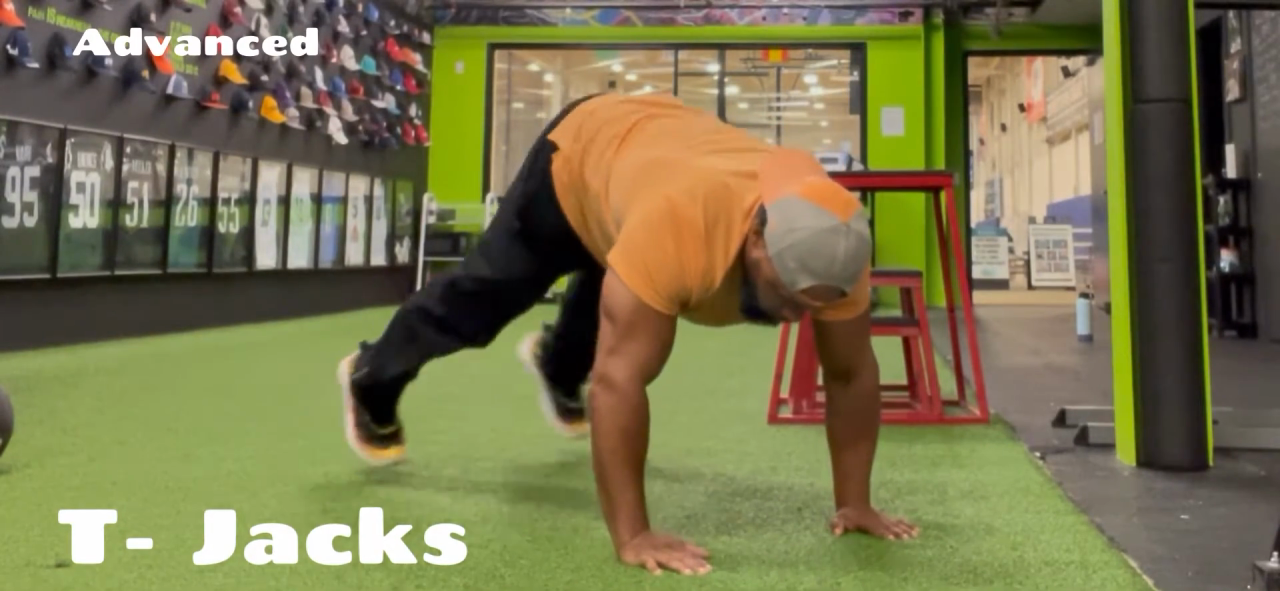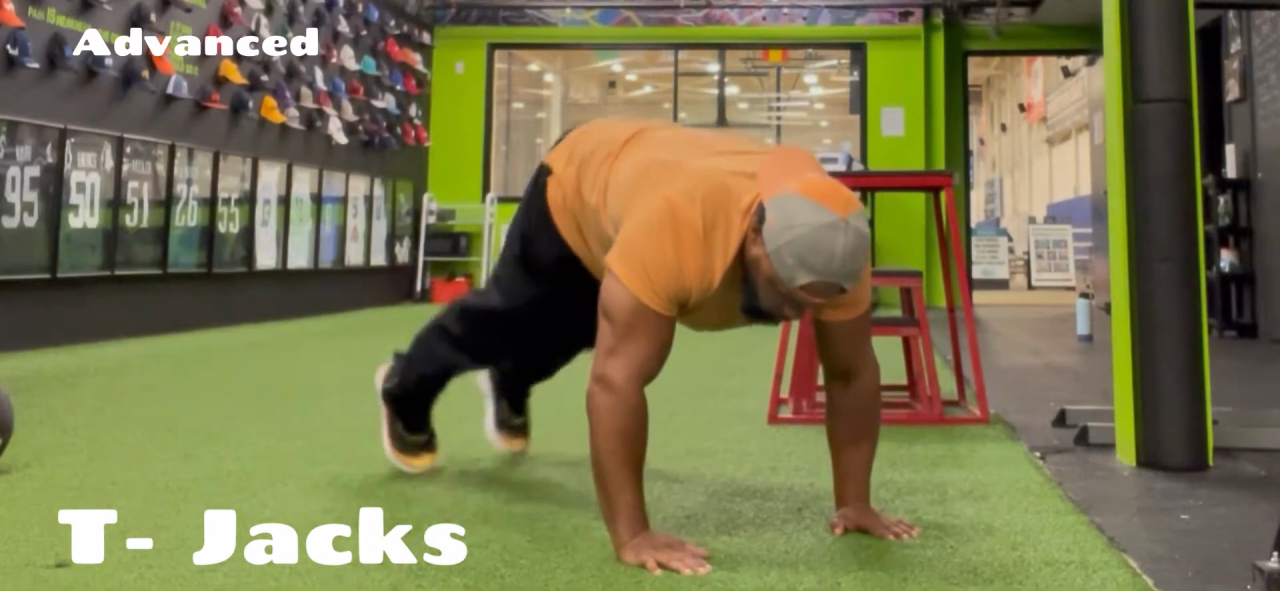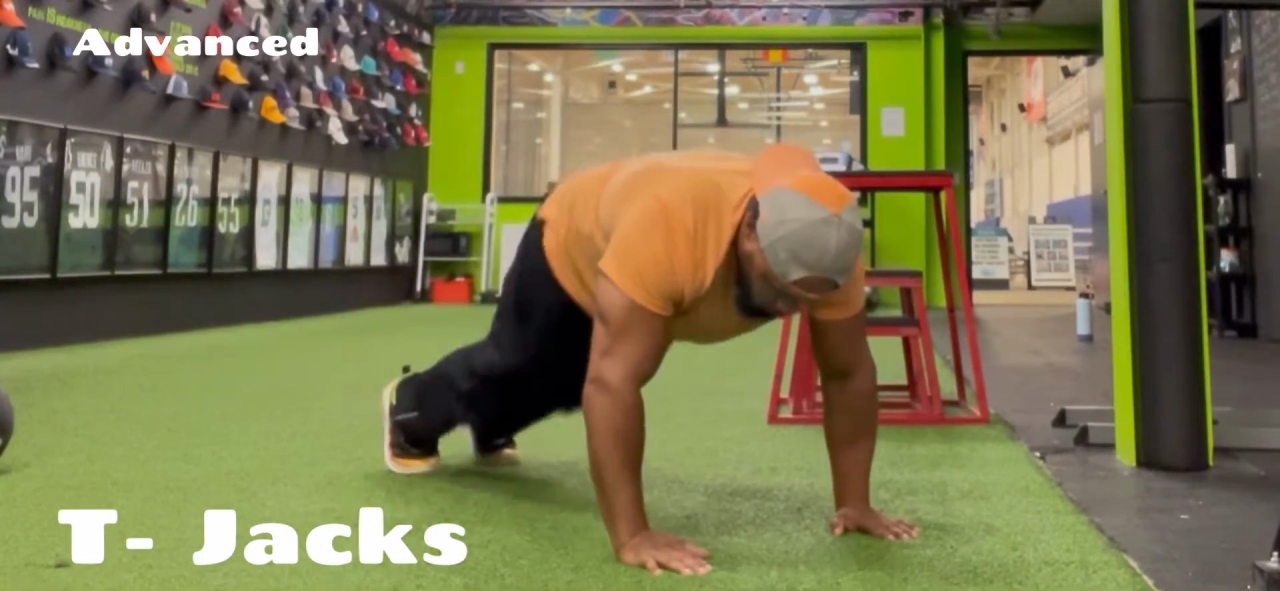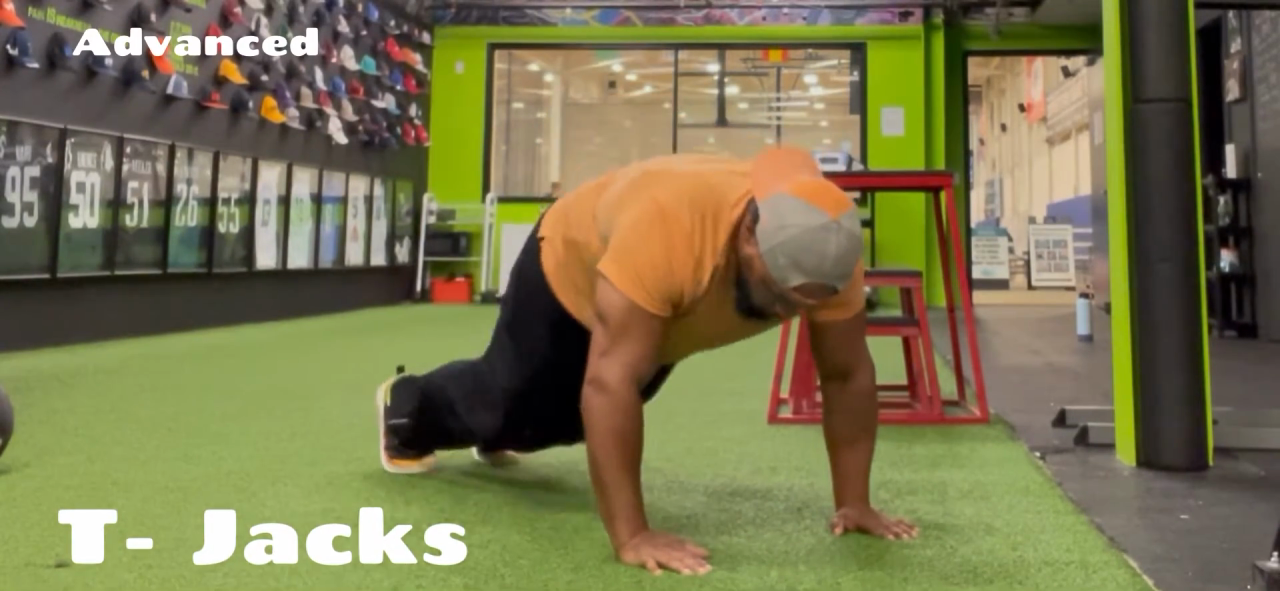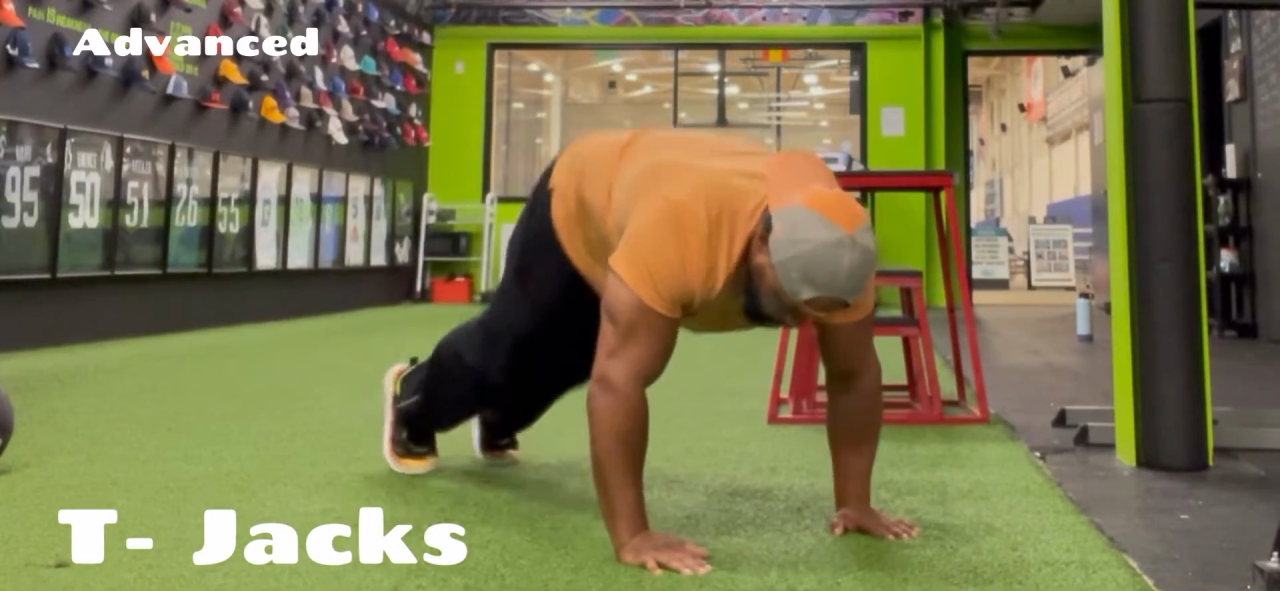
dt=0.1s
person 1, frame 1
left shoulder: (827, 247)
right shoulder: (676, 226)
left elbow: (852, 370)
right elbow: (618, 378)
left wrist: (855, 500)
right wrist: (631, 536)
right hip: (582, 158)
right knee: (479, 300)
left ankle: (557, 363)
right ankle: (369, 379)
person 1, frame 2
left shoulder: (828, 244)
right shoulder: (675, 229)
left elbow: (853, 374)
right elbow: (616, 380)
left wrist: (855, 502)
right wrist: (631, 535)
right hip: (578, 195)
left knee: (562, 328)
right knee: (503, 321)
left ankle: (508, 386)
right ankle: (403, 388)
person 1, frame 3
left shoulder: (824, 247)
right shoulder: (667, 229)
left elbow: (849, 374)
right elbow: (612, 382)
left wrist: (855, 504)
right wrist: (631, 536)
right hip: (572, 244)
left knee: (552, 389)
right knee: (508, 372)
left ankle: (491, 424)
right ankle: (411, 411)
person 1, frame 4
left shoulder: (820, 244)
right shoulder: (664, 231)
left elbow: (848, 375)
right elbow: (608, 385)
left wrist: (854, 504)
right wrist: (630, 536)
right hip: (574, 262)
left knee: (559, 416)
right knee: (505, 400)
left ankle: (493, 435)
right ankle: (404, 411)
person 1, frame 5
left shoulder: (830, 251)
right shoulder: (678, 232)
left elbow: (854, 375)
right elbow: (616, 381)
left wrist: (855, 503)
right wrist: (630, 536)
right hip: (581, 209)
left knee: (563, 369)
right knee: (504, 355)
left ankle: (497, 423)
right ankle: (412, 397)
